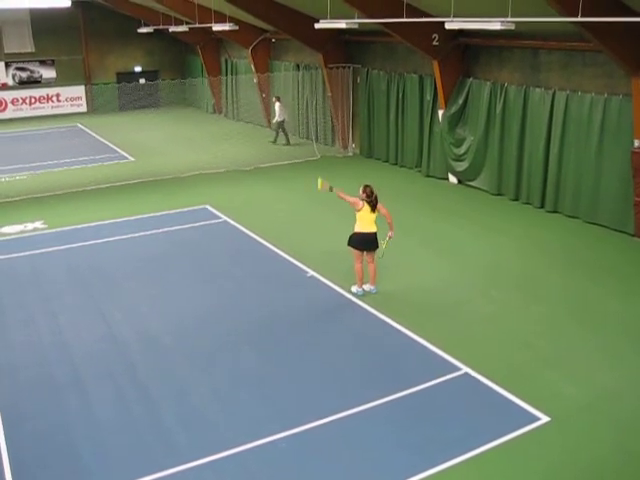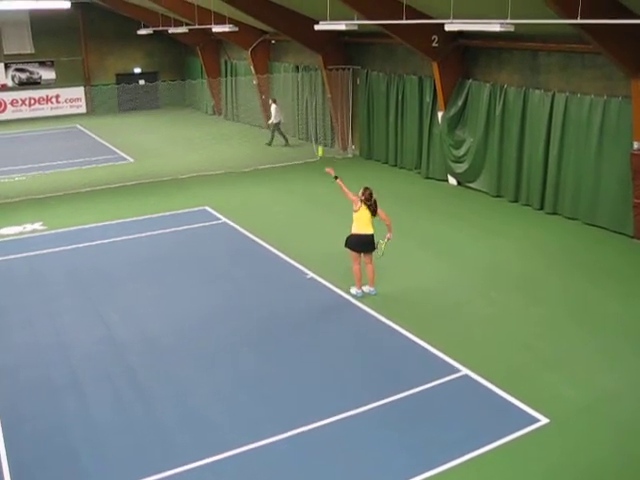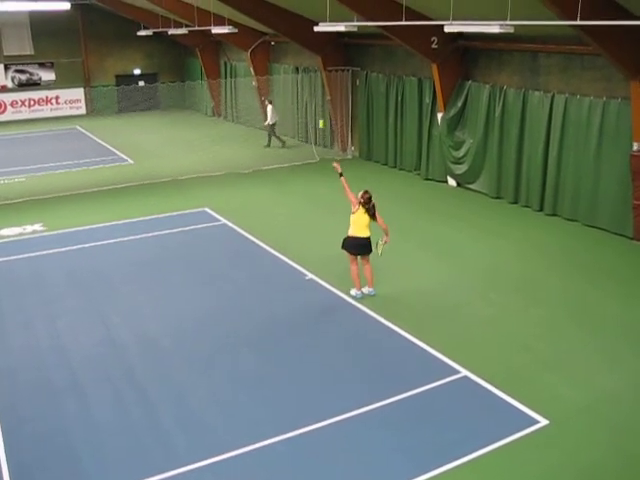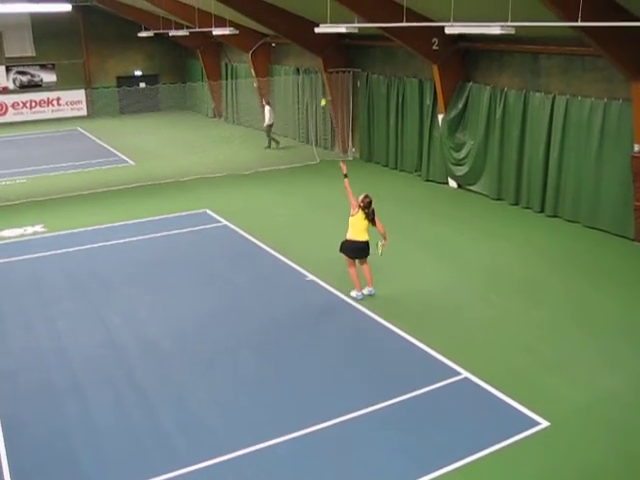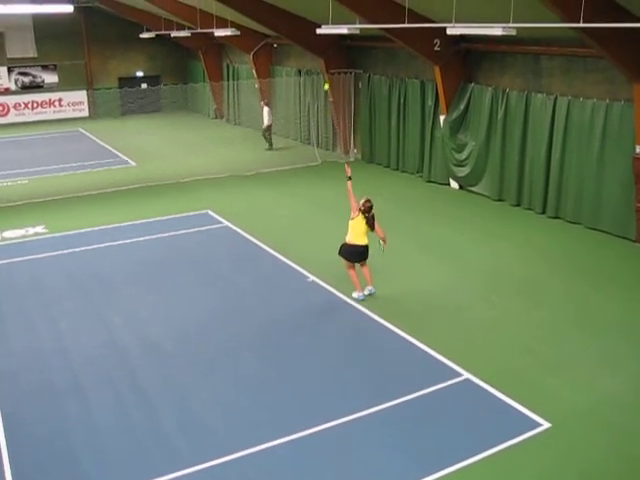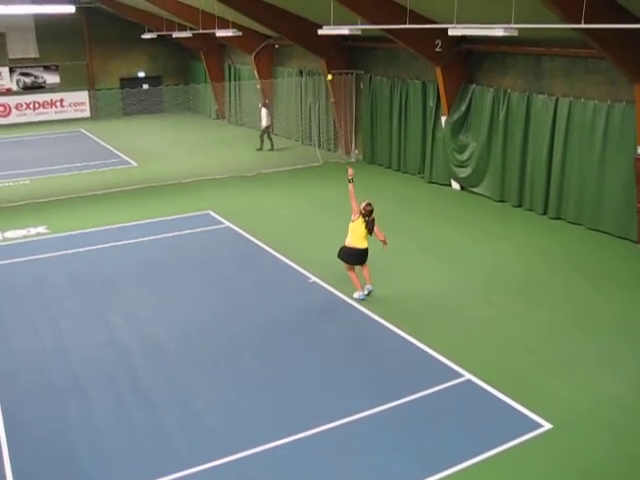
dt=0.1s
person 1, frame 1
left shoulder: (357, 203)
right shoulder: (377, 205)
left elbow: (344, 196)
right elbow: (388, 217)
left wrist: (332, 189)
right wrist: (391, 230)
left hip: (359, 236)
right hip: (372, 236)
left knee: (358, 262)
right knee: (371, 261)
left ankle: (359, 287)
right ankle: (372, 286)
person 1, frame 2
left shoulder: (357, 204)
right shoulder: (375, 207)
left elbow: (344, 189)
right elbow: (387, 220)
left wrist: (335, 176)
right wrist: (389, 233)
left hip: (356, 238)
right hip: (369, 238)
left knee: (356, 263)
right knee: (369, 262)
left ankle: (358, 289)
right ankle: (371, 287)
person 1, frame 3
left shoulder: (356, 206)
right shoulder: (373, 211)
left elbow: (346, 188)
right elbow: (383, 226)
left wrist: (340, 172)
right wrist: (386, 236)
left hip: (353, 240)
right hip: (365, 240)
left knee: (353, 264)
right knee: (366, 263)
left ankle: (357, 290)
right ankle: (370, 288)
person 1, frame 4
left shoulder: (355, 209)
right shoulder: (372, 216)
left elbow: (348, 190)
right elbow: (382, 231)
left wrist: (345, 174)
right wrist: (384, 240)
left hip: (351, 244)
right hip: (364, 244)
left knee: (351, 266)
right knee: (364, 263)
left ankle: (358, 292)
right ankle: (369, 287)
person 1, frame 5
left shoulder: (355, 212)
right shoulder: (371, 220)
left elbow: (350, 193)
right elbow: (381, 235)
left wrist: (348, 177)
right wrist: (384, 242)
left hip: (350, 247)
right hip: (363, 248)
left knee: (351, 268)
right knee: (363, 265)
left ankle: (359, 292)
right ankle: (370, 287)
person 1, frame 6
left shoulder: (356, 215)
right shoulder: (372, 224)
left elbow: (352, 195)
right elbow: (382, 238)
left wrist: (350, 179)
right wrist: (385, 243)
left hip: (349, 250)
right hip: (362, 251)
left knee: (350, 269)
right knee: (363, 265)
left ankle: (360, 292)
right ankle: (368, 285)
